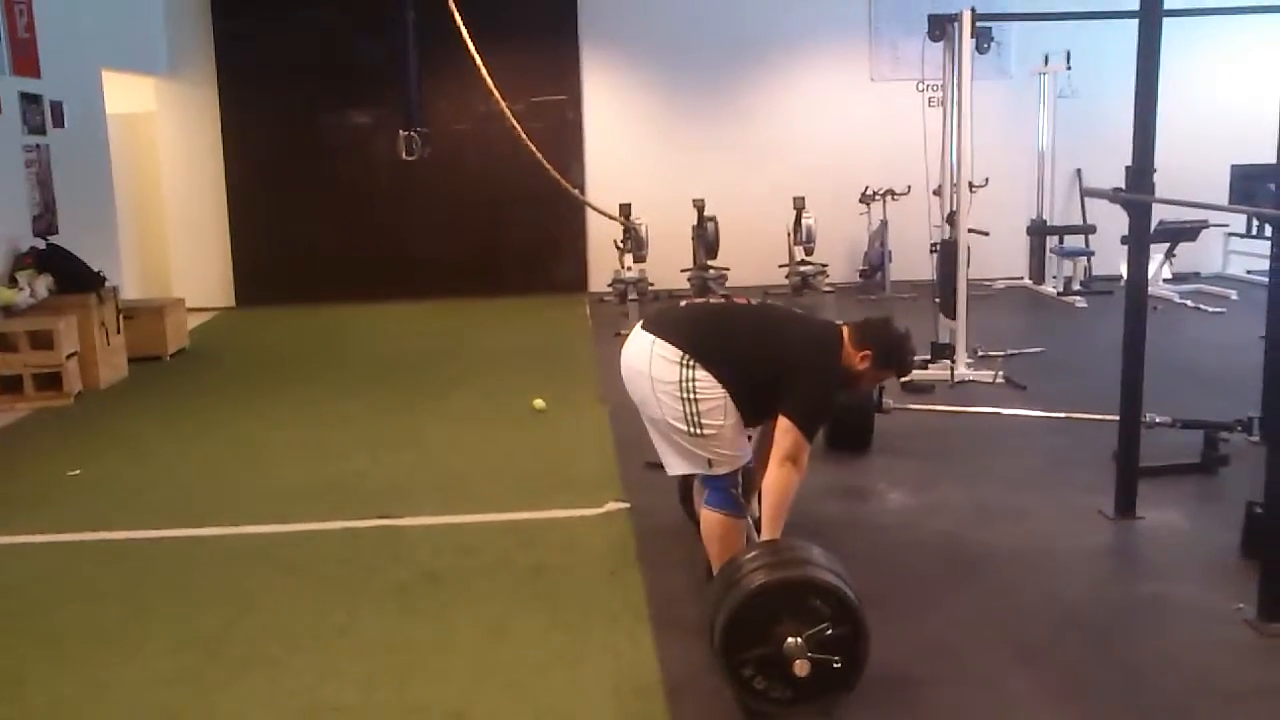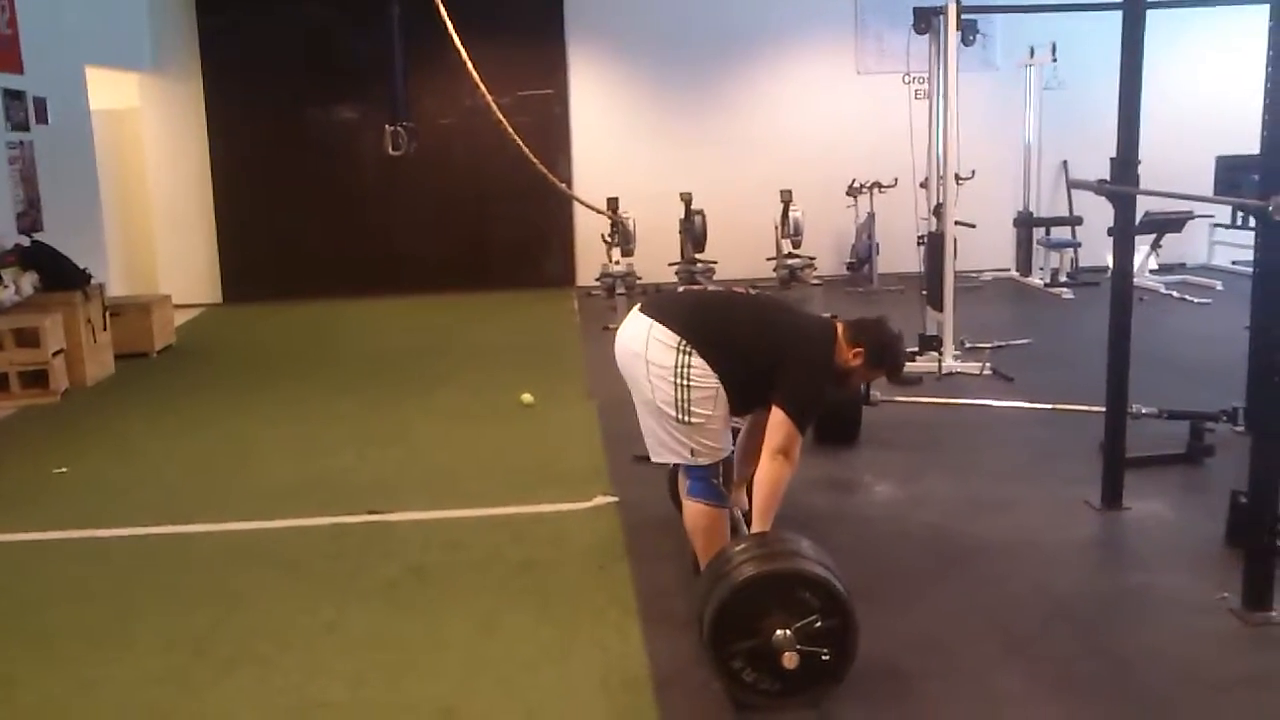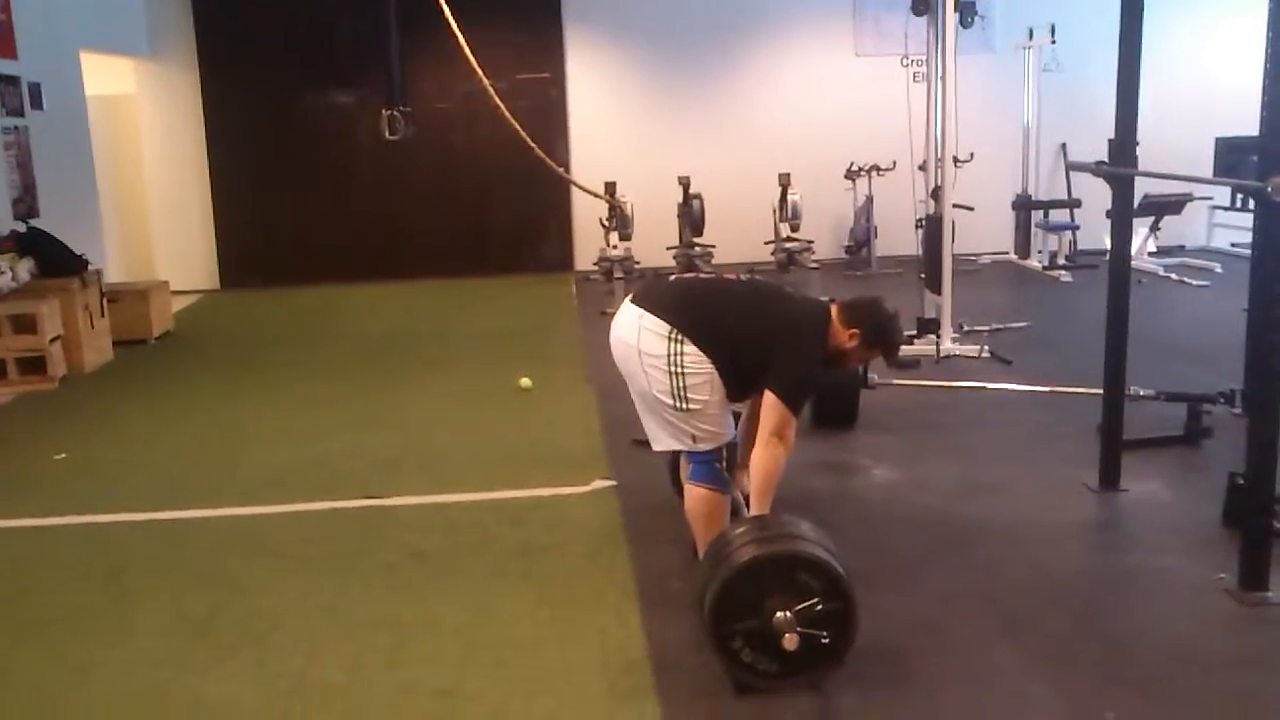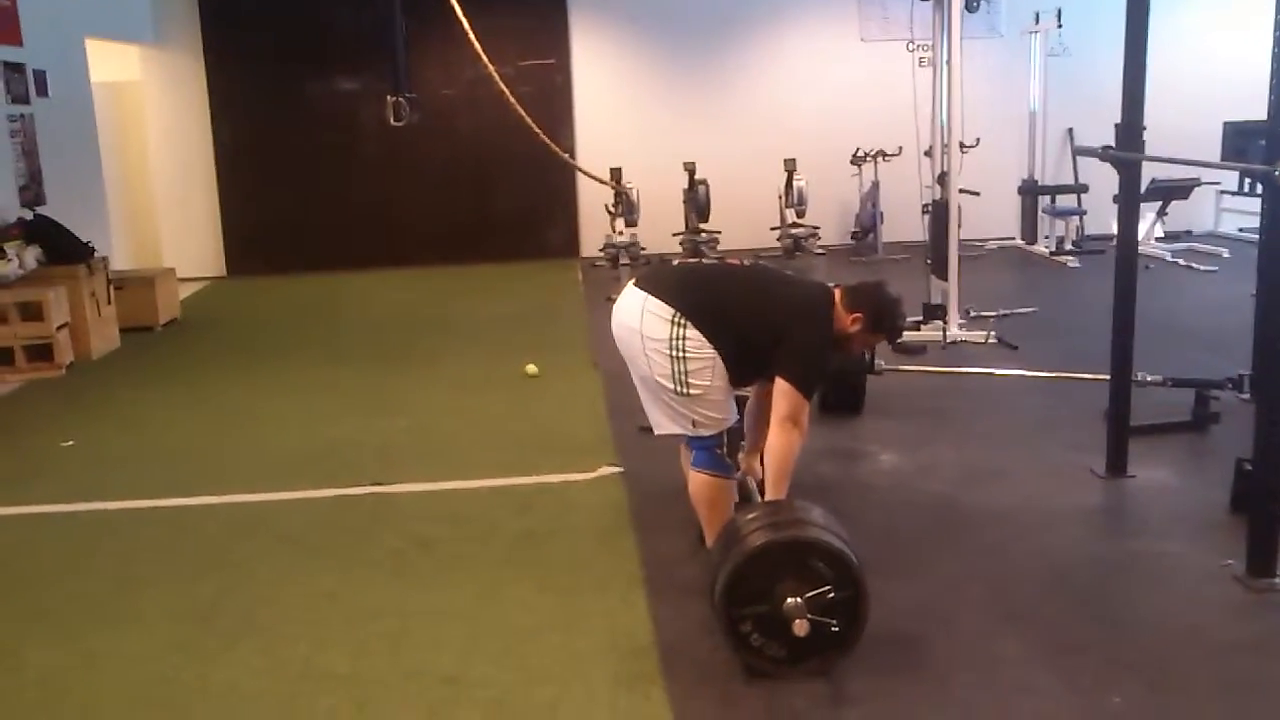
dt=0.4s
person 1, frame 1
left shoulder: (814, 343)
right shoulder: (820, 366)
left elbow: (772, 425)
right elbow: (787, 460)
left wrist: (749, 497)
right hip: (671, 357)
left knee: (713, 467)
right knee: (725, 479)
left ankle: (720, 566)
person 1, frame 2
left shoulder: (805, 338)
right shoulder: (812, 359)
left elbow: (760, 420)
right elbow: (779, 454)
left wrist: (737, 488)
right hip: (668, 343)
left knee: (697, 460)
right knee: (706, 468)
left ankle: (708, 557)
person 1, frame 3
left shoulder: (800, 321)
right shoulder: (805, 343)
left elbow: (759, 405)
right elbow: (774, 438)
left wrist: (741, 471)
right hip: (660, 333)
left knee: (698, 444)
right knee: (709, 454)
left ankle: (705, 539)
person 1, frame 4
left shoulder: (803, 306)
right shoulder: (812, 328)
left elbow: (766, 386)
right elbow: (787, 424)
left wrist: (750, 455)
right hip: (664, 318)
left knee: (698, 428)
right knee: (712, 439)
left ankle: (712, 526)
